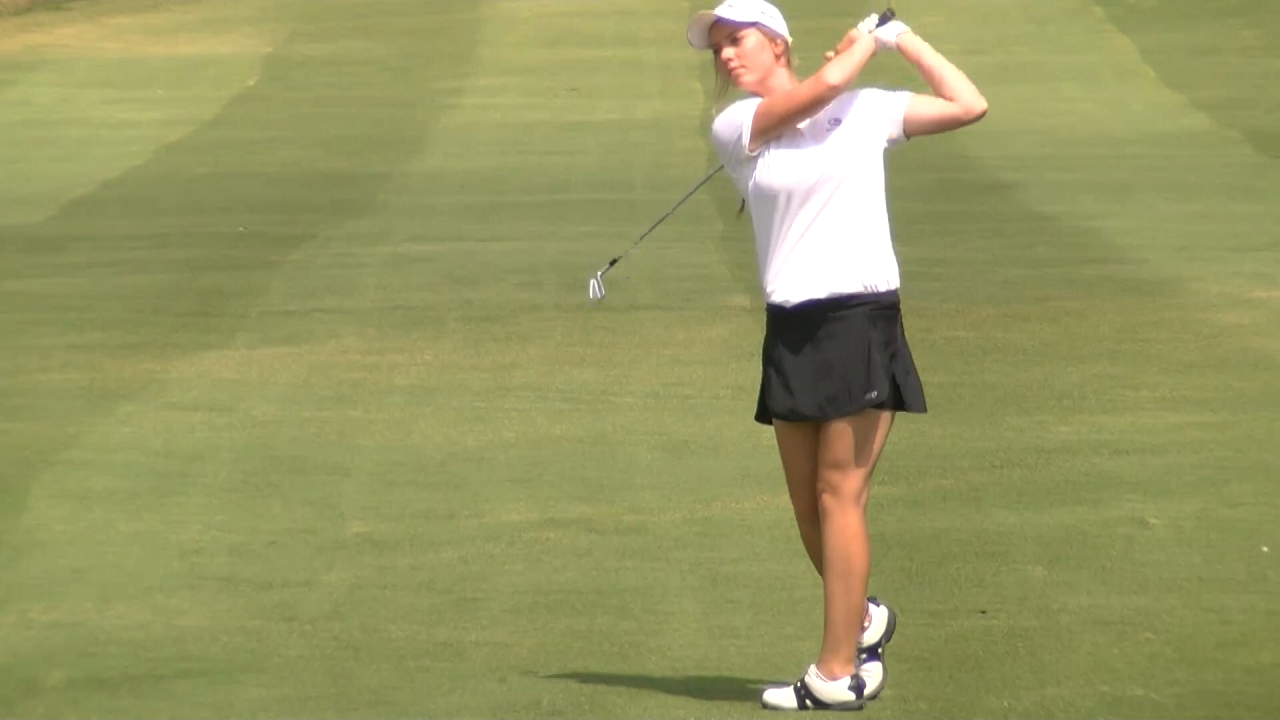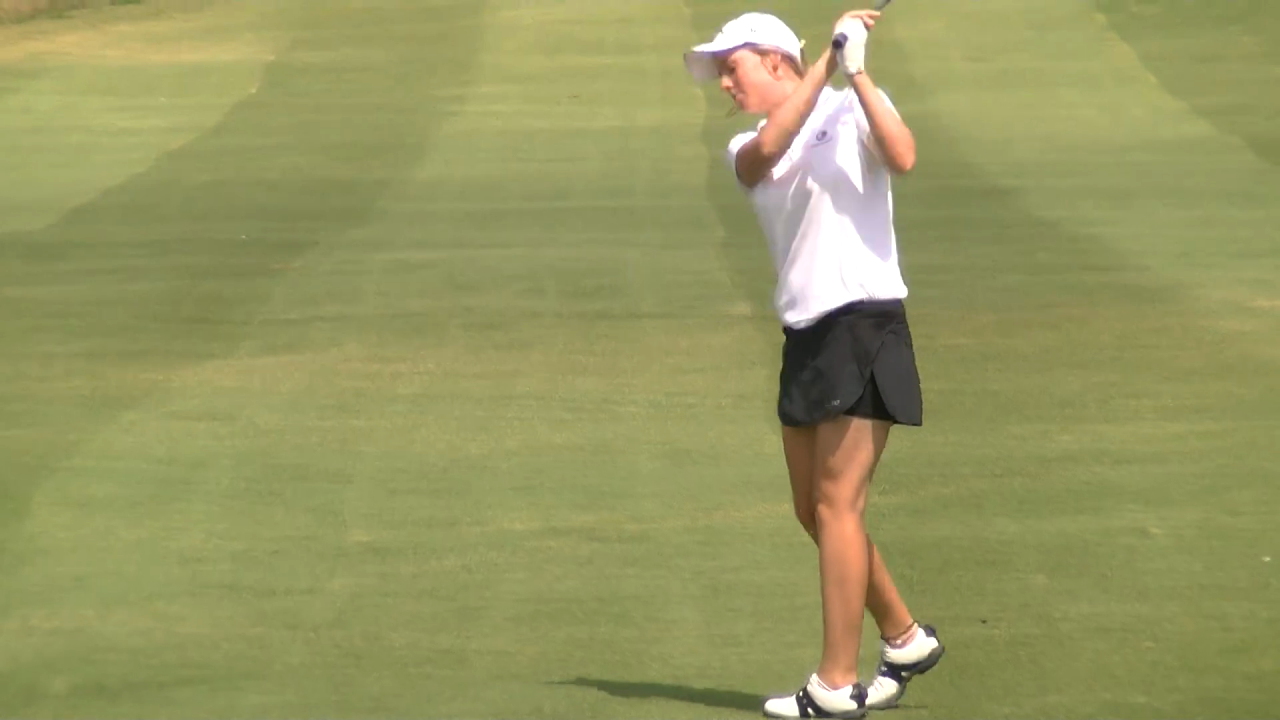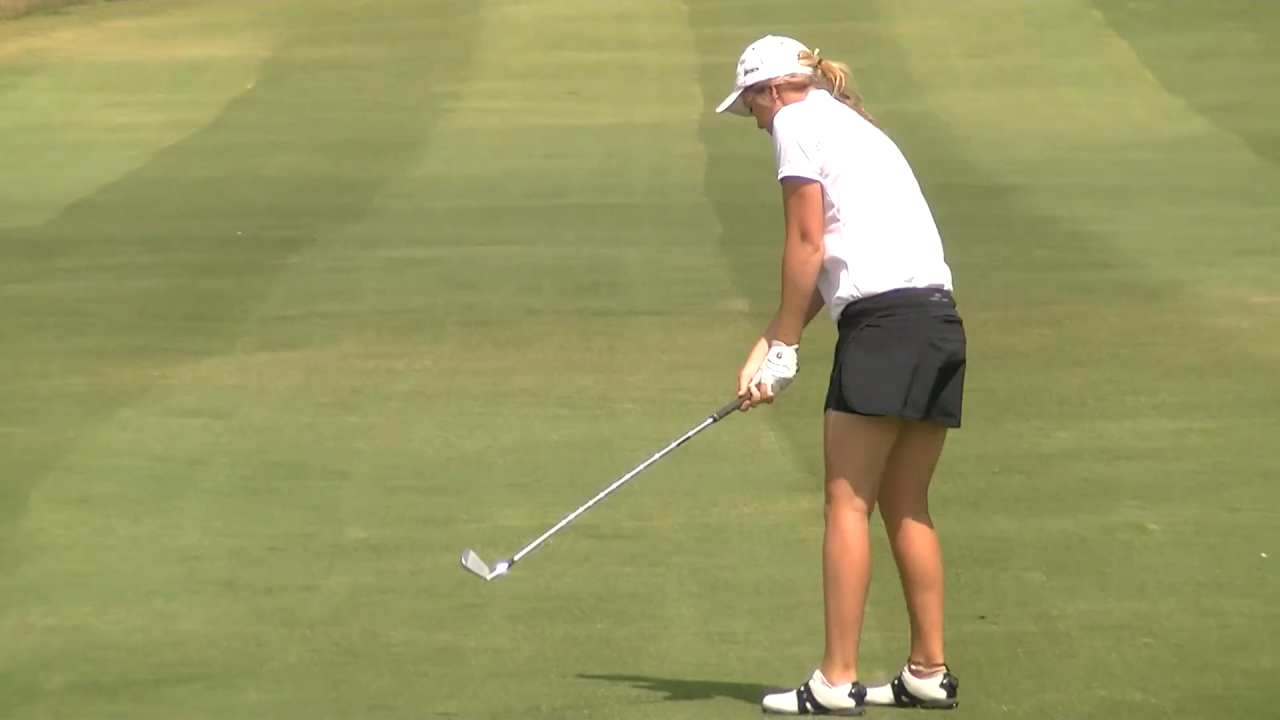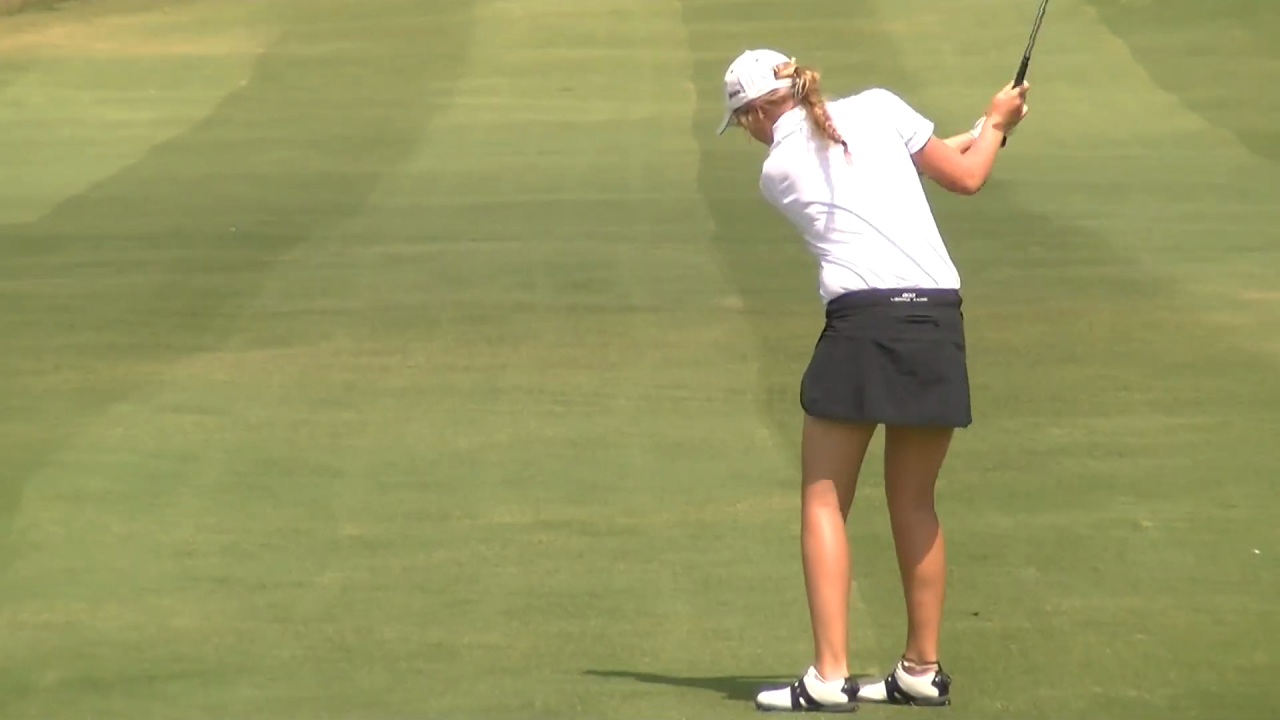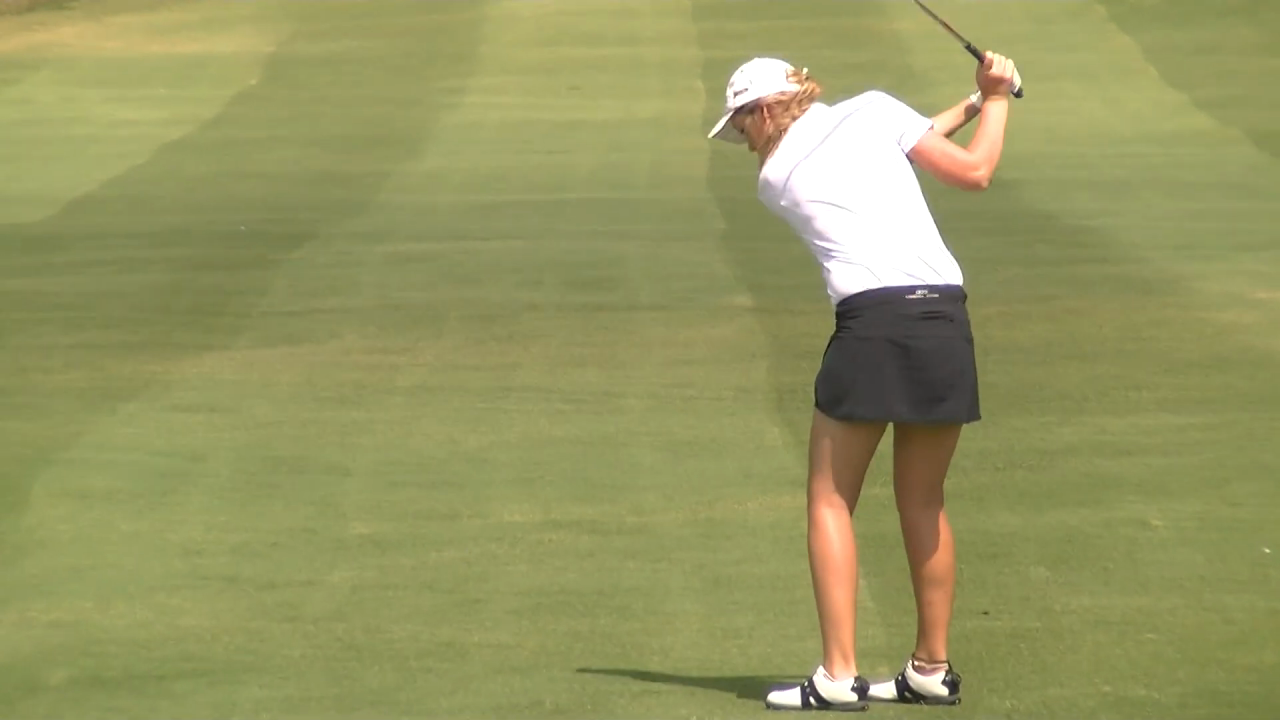
dt=0.4s
person 1, frame 1
left shoulder: (867, 108)
right shoulder: (733, 127)
left elbow: (970, 106)
right elbow: (822, 86)
left hip: (863, 320)
right hip: (791, 331)
left knee: (840, 497)
right knee: (808, 504)
left ankle: (836, 675)
right ankle: (859, 619)
person 1, frame 2
left shoulder: (850, 103)
right shoulder: (752, 145)
left elbow: (902, 158)
right elbow: (764, 155)
left wrist: (856, 73)
right wrist: (824, 61)
left hip: (864, 327)
right hip: (808, 339)
left knee: (836, 505)
right knee: (818, 508)
right ankle: (905, 637)
person 1, frame 3
left shoulder: (794, 129)
right shoulder: (861, 126)
left elbow: (805, 251)
left wrist: (782, 338)
right wrist: (770, 344)
left hip: (884, 323)
right hip: (939, 322)
left knee: (847, 501)
right knee: (905, 504)
person 1, frame 4
left shoulder: (776, 174)
right shoulder: (872, 107)
right elbow: (965, 177)
left wrist: (979, 125)
right wrist: (998, 122)
left hip: (863, 327)
right hip: (937, 321)
left knee: (822, 503)
right knee: (913, 503)
left ankle: (831, 678)
right ankle: (923, 671)
person 1, frame 5
left shoulder: (775, 179)
right shoulder: (869, 108)
left elbow: (895, 147)
right elbow: (973, 171)
left wrist: (967, 104)
right wrist: (993, 98)
left hip: (873, 326)
right hip: (944, 321)
left knee: (828, 502)
right knee: (923, 503)
left ankle: (839, 676)
right ankle: (932, 668)
